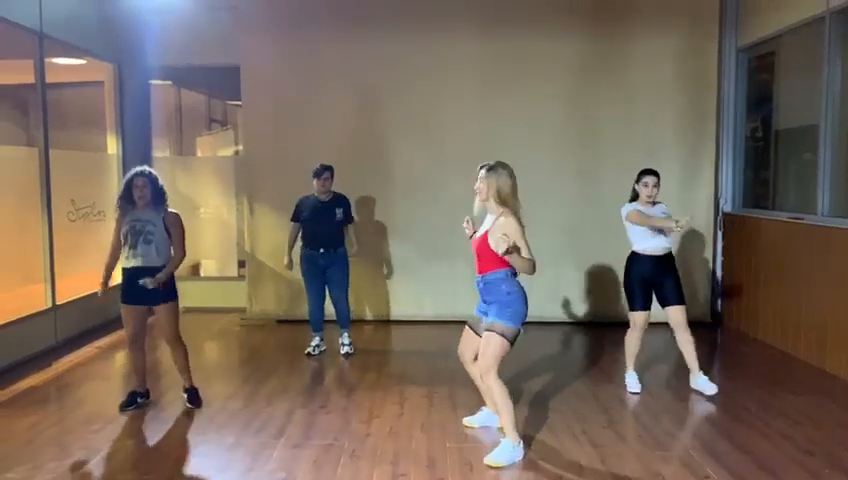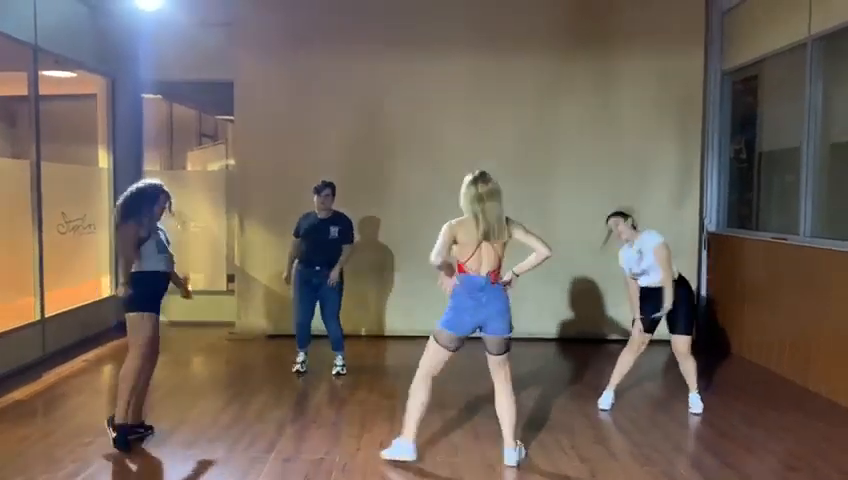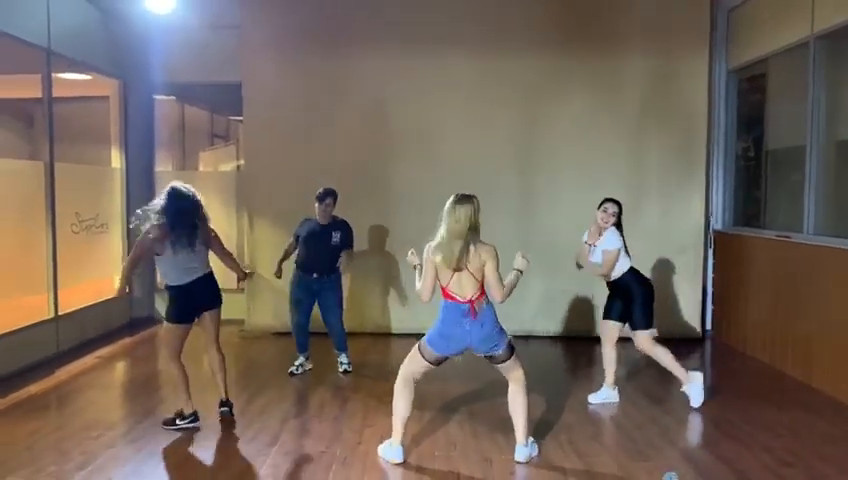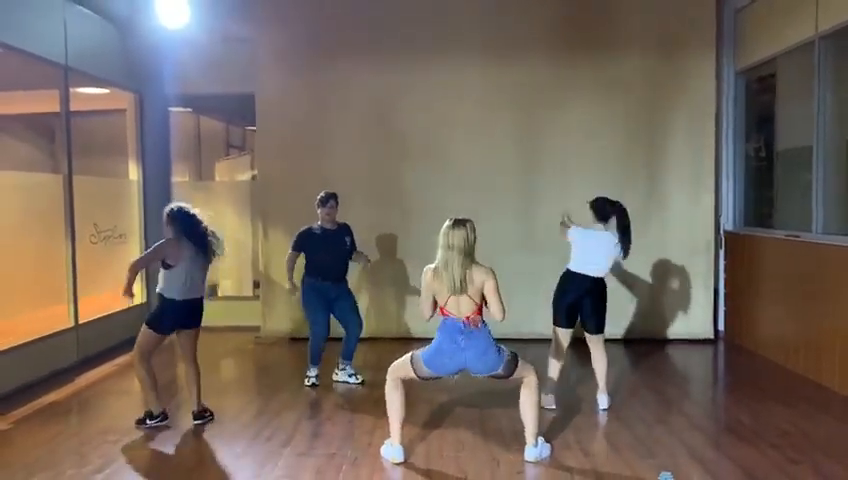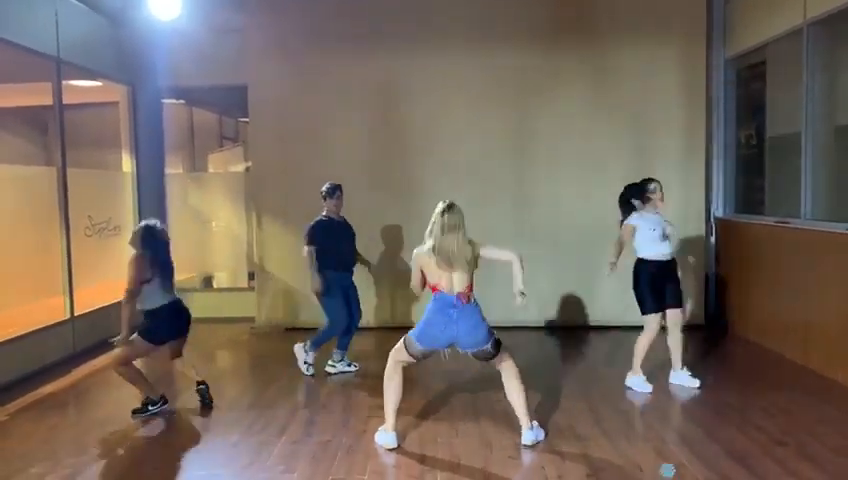
dt=1s
person 1, frame 1
left shoulder: (507, 220)
right shoulder: (488, 218)
left elbow: (530, 266)
left wrist: (507, 253)
right wrist: (473, 237)
left hip: (506, 299)
right hip: (489, 298)
left knee: (486, 368)
right knee: (466, 354)
left ankle: (513, 443)
right ankle: (492, 411)
person 1, frame 2
left shoulder: (456, 226)
right shoulder: (507, 226)
left elbow: (437, 259)
right elbow: (544, 251)
left wrist: (448, 273)
right wrist: (514, 273)
left hip: (466, 301)
right hip: (496, 302)
left knee: (425, 372)
right knee: (501, 379)
left ankle: (405, 443)
right ankle: (512, 449)
person 1, frame 3
left shoulder: (433, 250)
right shoulder: (487, 251)
left elbow: (425, 296)
right elbow: (498, 296)
left wrist: (417, 267)
right wrist: (518, 271)
left hip: (450, 326)
right hip: (484, 326)
left knee: (406, 374)
right knee: (516, 376)
left ankle: (394, 446)
right ankle: (523, 446)
person 1, frame 4
left shoulder: (430, 273)
right shoulder: (484, 273)
left elbow: (426, 313)
right elbow: (499, 315)
left hip: (445, 349)
right hip: (481, 350)
left knee: (394, 374)
right knee: (529, 376)
left ankle: (395, 447)
right ankle: (533, 446)
person 1, frame 5
left shoulder: (421, 253)
right shoulder: (472, 249)
right elbow: (513, 257)
right wrist: (519, 289)
left hip: (436, 321)
right hip: (471, 323)
left knee: (394, 363)
right knee: (507, 364)
left ankle: (388, 432)
right ankle: (527, 428)
person 2, frame 1
left shoulder: (168, 217)
right shoulder: (123, 217)
left elbow: (179, 253)
right elbow: (115, 252)
left wrist: (161, 277)
right wrist: (104, 281)
left hip: (161, 283)
right hip: (132, 281)
left knee: (172, 338)
right knee: (134, 340)
left ankle: (189, 387)
right ankle: (140, 391)
person 2, frame 2
left shoulder: (155, 228)
right shoulder: (133, 225)
right elbow: (125, 254)
left wrist: (181, 284)
right wrist: (123, 282)
left hip: (150, 289)
right hip: (141, 289)
left knee: (150, 357)
right knee: (139, 354)
left ankle: (133, 420)
right ankle: (118, 421)
person 2, frame 3
left shoulder: (155, 232)
right shoulder: (201, 228)
left elbow: (132, 262)
right elbow: (224, 253)
left wrist: (122, 287)
right wrist: (241, 273)
left hip: (181, 296)
right hip: (208, 290)
left knee: (171, 355)
right knee: (213, 347)
left ankle: (188, 412)
right ankle: (224, 402)
person 2, frame 4
left shoulder: (168, 246)
right shoulder: (203, 245)
left elbow: (136, 265)
right elbow: (206, 264)
left wrist: (128, 287)
left hip: (169, 308)
right hip: (194, 308)
left knee: (139, 358)
right knee: (190, 360)
left ankle: (156, 413)
right ankle: (199, 409)
person 2, frame 5
left shoulder: (138, 260)
right shoulder: (159, 259)
left elbow: (128, 299)
left wrist: (124, 335)
left hip: (162, 320)
right hip: (180, 314)
left knee: (119, 361)
right knee: (174, 355)
left ankle: (156, 399)
right ankle: (200, 384)
person 3, frame 1
left shoulder: (662, 208)
right shoulder: (630, 210)
right elbow: (650, 222)
right wrist: (674, 223)
left hip: (665, 266)
right hip: (639, 267)
left knee: (680, 323)
right knee: (638, 325)
left ankle: (697, 375)
right ankle: (630, 373)
person 3, frame 2
left shoulder: (651, 237)
right shoulder: (624, 253)
left elbow: (666, 268)
right elbow: (633, 286)
left wrist: (669, 298)
right wrist: (637, 319)
left hip: (677, 292)
right hip: (646, 295)
left knee: (682, 351)
right knee: (633, 345)
left ankle: (694, 395)
right ankle: (609, 392)
person 3, frame 3
left shoulder: (611, 236)
right shoulder: (591, 233)
left elbow: (605, 271)
right elbow: (581, 264)
left wrist: (585, 263)
right wrist: (589, 242)
left hip: (636, 289)
right hip: (618, 290)
left knee: (644, 344)
right knee: (607, 337)
left ankle: (689, 379)
right ankle: (609, 389)
person 3, frame 4
left shoulder: (577, 232)
right shoulder: (616, 241)
left elbow: (566, 230)
left wrist: (566, 223)
left hip: (568, 285)
right hip: (594, 290)
left knee: (559, 343)
right knee: (596, 344)
left ankle: (548, 394)
right ankle: (603, 395)
person 3, frame 5
left shoulder: (662, 217)
right shoulder: (636, 218)
right elbow: (621, 240)
right wrist: (614, 260)
left hip: (668, 271)
right hip: (647, 272)
left knee: (675, 323)
right knee: (651, 328)
left ankle: (678, 371)
right ankle: (634, 374)
person 4, frame 1
left shoulder: (342, 201)
right shoulder: (304, 203)
left elbow: (348, 225)
right elbow: (295, 228)
left wrist: (353, 243)
right wrist: (288, 254)
left hip: (336, 256)
right hip: (311, 257)
left knee: (340, 298)
right knee: (314, 301)
left ankle: (345, 337)
right ankle: (318, 339)
person 4, frame 2
left shoulder: (342, 221)
right shoulder: (305, 220)
left elbow: (347, 248)
right elbow: (295, 245)
left wrist: (337, 269)
right wrist: (288, 269)
left hip: (329, 275)
right hip: (304, 274)
left knee: (331, 318)
right knee: (301, 318)
left ankle: (339, 358)
right ankle: (301, 356)
person 4, frame 3
left shoulder: (342, 226)
right shoulder: (305, 224)
left elbow: (348, 252)
right elbow: (292, 245)
left wrist: (345, 259)
right wrist: (279, 263)
left hip: (329, 281)
right hip: (302, 280)
left knee: (334, 322)
right knee: (298, 322)
left ankle: (343, 356)
right ankle: (303, 358)
person 4, frame 4
left shoulder: (345, 230)
right shoulder: (307, 233)
left elbow: (352, 252)
right elbow: (292, 256)
left wrist: (362, 258)
right wrist: (290, 280)
left hip: (340, 288)
right hip: (315, 289)
left knee: (355, 326)
right knee: (320, 331)
left ankle: (344, 369)
right ankle: (312, 371)
person 4, frame 5
left shoulder: (343, 222)
right shoulder: (319, 225)
right elbow: (309, 252)
left wrist: (363, 260)
right wrist: (315, 276)
left hip: (341, 277)
right hip: (329, 278)
left knee: (353, 318)
right knee: (339, 321)
left ankle: (337, 360)
right ankle: (306, 349)
